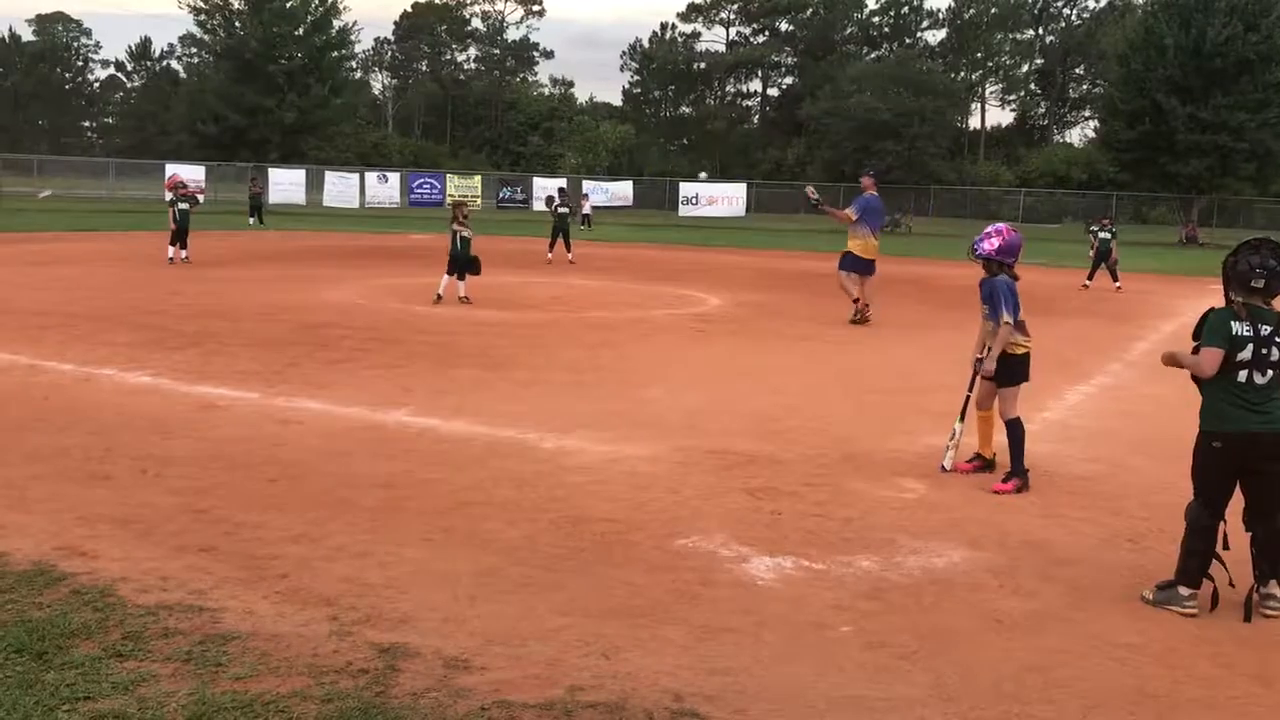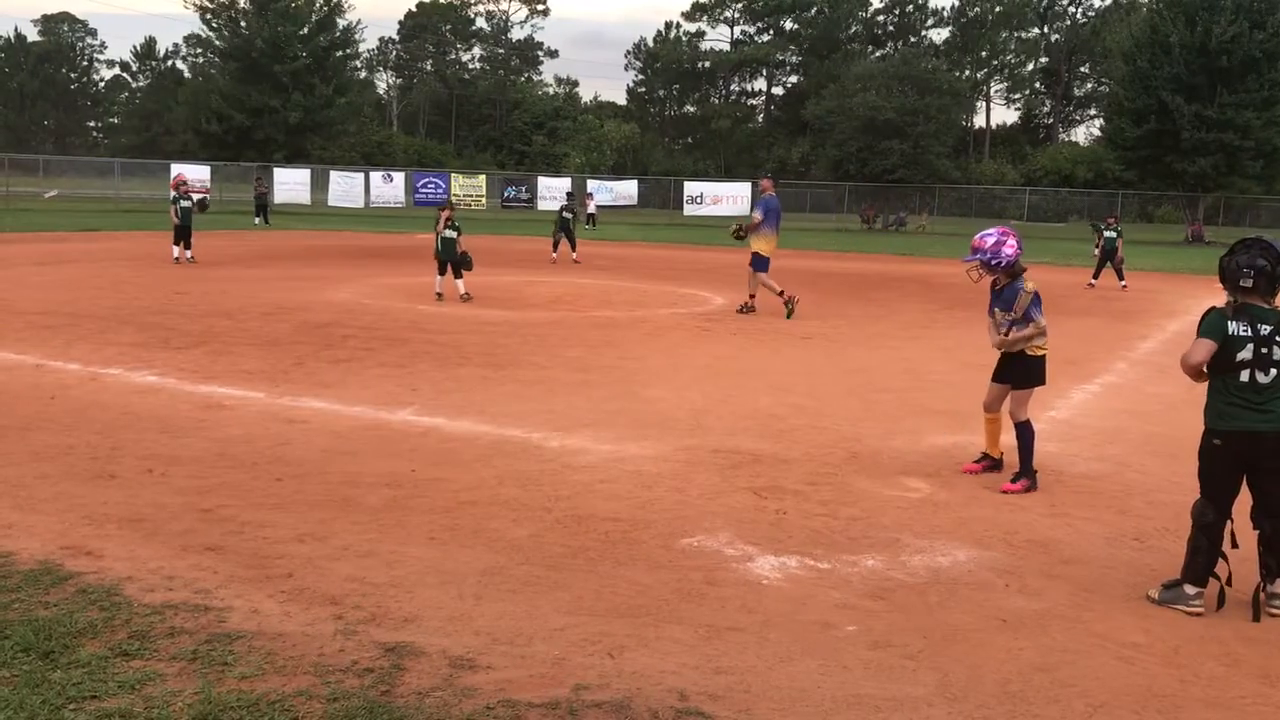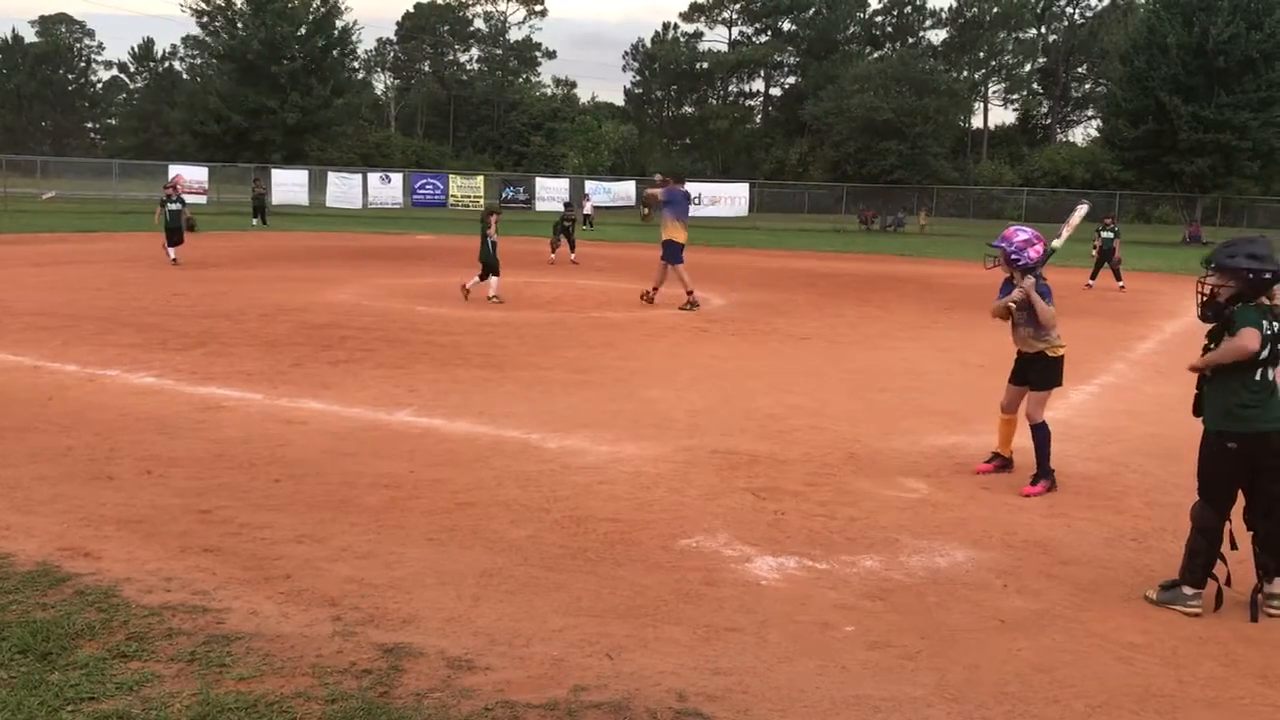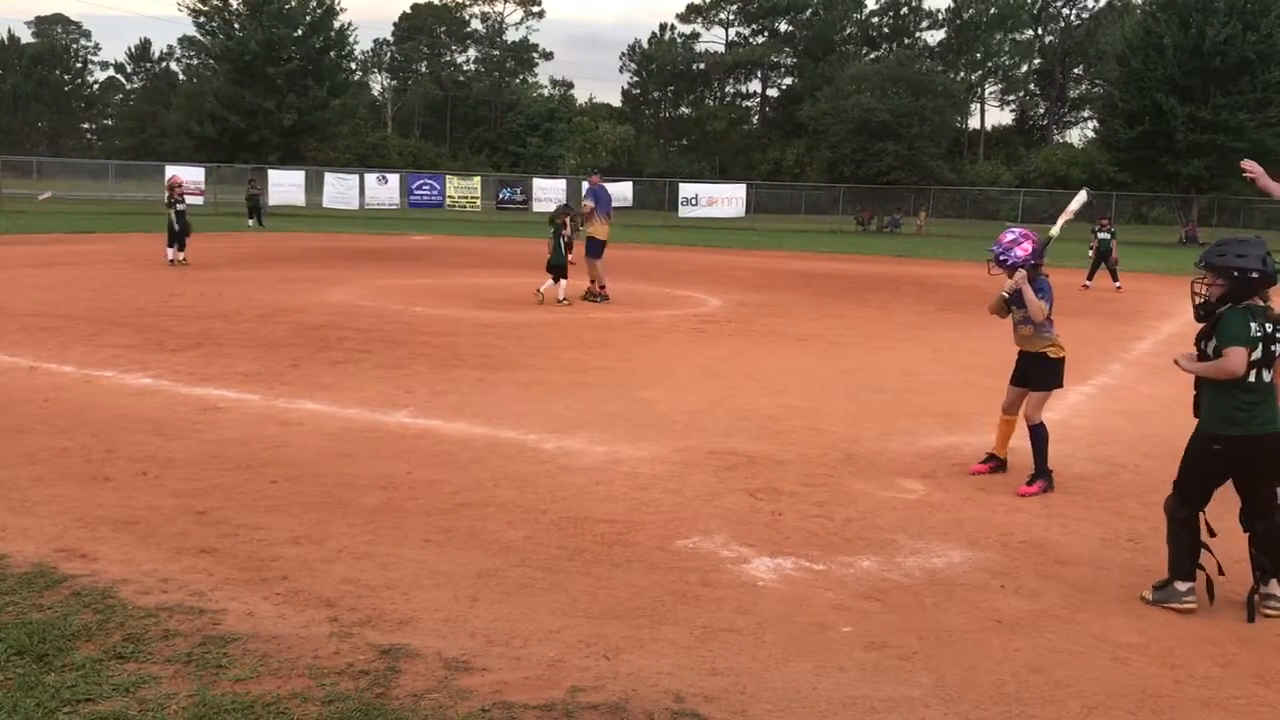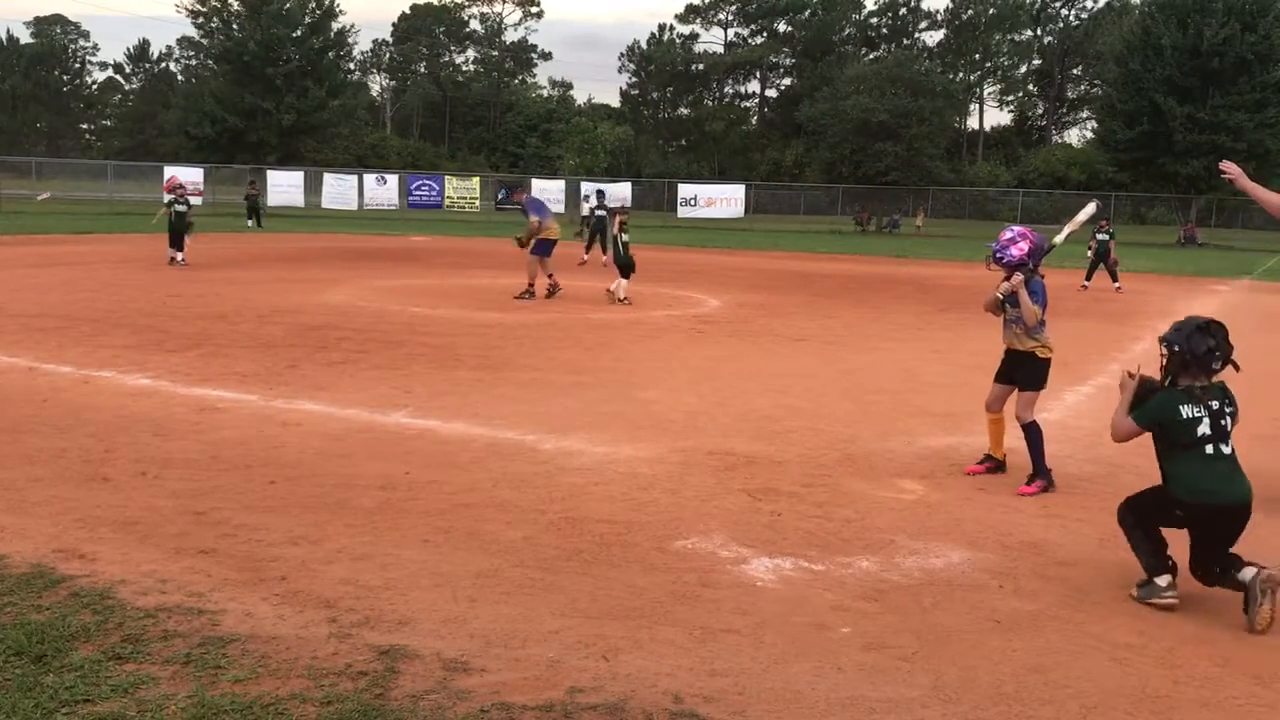
dt=1s
person 1, frame 1
left shoulder: (1222, 318)
left elbow: (1205, 368)
left wrist: (1179, 357)
left hip: (1222, 434)
left knee: (1206, 511)
left ankle: (1185, 589)
person 1, frame 2
left shoulder: (1221, 318)
left elbow: (1193, 359)
left wrist: (1199, 374)
left hip: (1225, 433)
left knee: (1212, 510)
left ankle: (1192, 588)
person 1, frame 3
left shoulder: (1243, 315)
left elbow: (1248, 345)
left wrist: (1205, 359)
left hip: (1231, 432)
left knee: (1211, 510)
left ankle: (1190, 589)
person 1, frame 4
left shoulder: (1232, 319)
left elbow: (1232, 367)
left wrist: (1191, 364)
left hip: (1221, 432)
left knee: (1183, 502)
left ankle: (1181, 584)
person 1, frame 5
left shoulder: (1164, 402)
right shoulder: (1224, 395)
left elbow: (1119, 432)
left wrist: (1126, 395)
left hip: (1195, 503)
right hip: (1238, 503)
left knee: (1132, 511)
right knee: (1207, 565)
left ankle: (1161, 582)
right ankle: (1248, 575)
person 2, frame 1
left shoulder: (1000, 284)
right shoulder: (988, 281)
left elbow: (1007, 325)
left wrist: (992, 358)
right wrist: (978, 352)
left hip: (1012, 354)
right hip: (995, 352)
left knee: (1007, 411)
right knee: (982, 403)
left ankle: (1018, 474)
right ankle: (985, 456)
person 2, frame 2
left shoulder: (1023, 290)
right shoulder: (996, 286)
left elbow: (1041, 327)
left wrist: (1015, 337)
right wrist: (995, 337)
left hip: (1029, 356)
right hip: (1008, 355)
left knee: (1017, 413)
right knee: (990, 405)
left ankle: (1027, 475)
right ankle: (993, 456)
person 2, frame 3
left shoulder: (1039, 287)
right shoulder: (1010, 284)
left elbow: (1051, 323)
right elbow: (996, 314)
left wrist: (1033, 294)
right wrist: (1009, 300)
left hip: (1046, 357)
right hip: (1025, 355)
left knee: (1034, 414)
right knee: (1007, 406)
left ankle: (1045, 476)
right ankle: (1003, 456)
person 2, frame 4
left shoulder: (1041, 284)
right shoulder: (1016, 283)
left elbow: (1039, 316)
right elbow: (995, 311)
left wrist: (1025, 285)
right wrist: (1004, 292)
left hip: (1047, 357)
right hip: (1027, 355)
left knee: (1032, 414)
right knee: (1009, 407)
left ankle: (1043, 476)
right ankle: (998, 457)
person 2, frame 5
left shoulder: (1034, 285)
right shoulder: (1010, 280)
left elbow: (1032, 320)
right elbow: (989, 308)
left wrist: (1020, 288)
right wrist: (999, 294)
left hip: (1034, 356)
right hip: (1013, 353)
left knee: (1023, 414)
right knee: (993, 404)
left ankle: (1042, 475)
right ankle: (996, 457)
